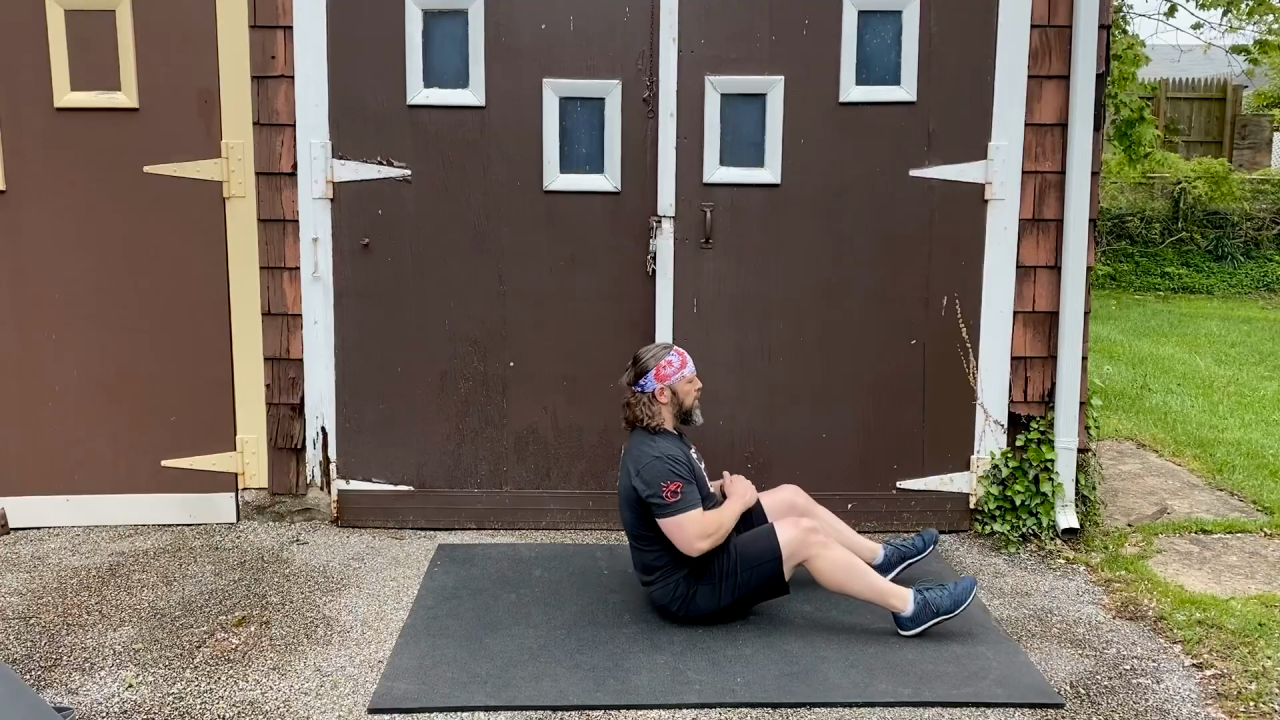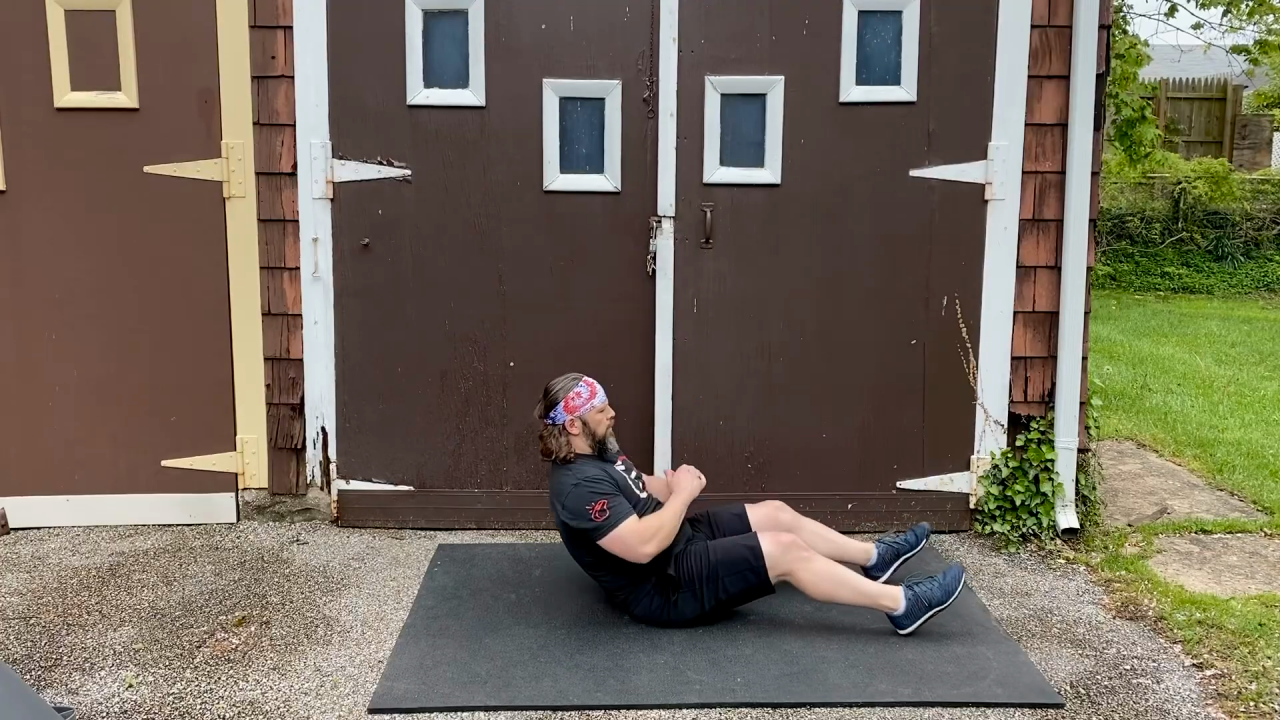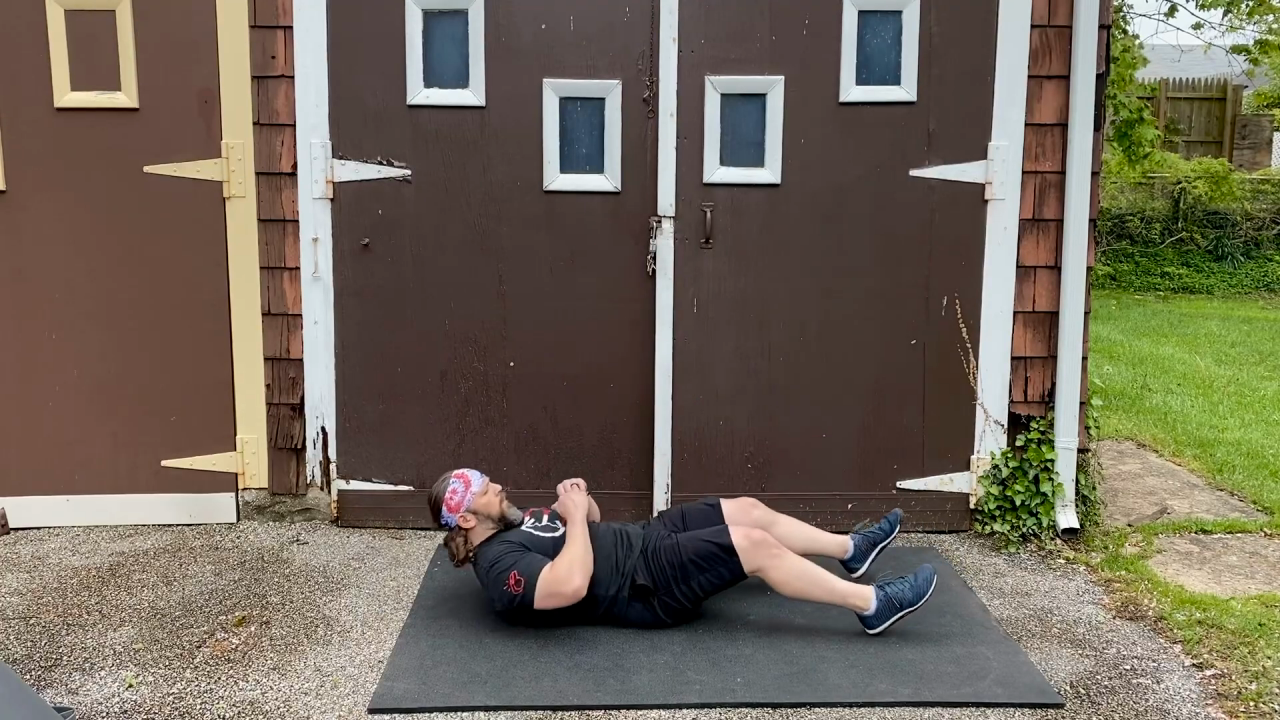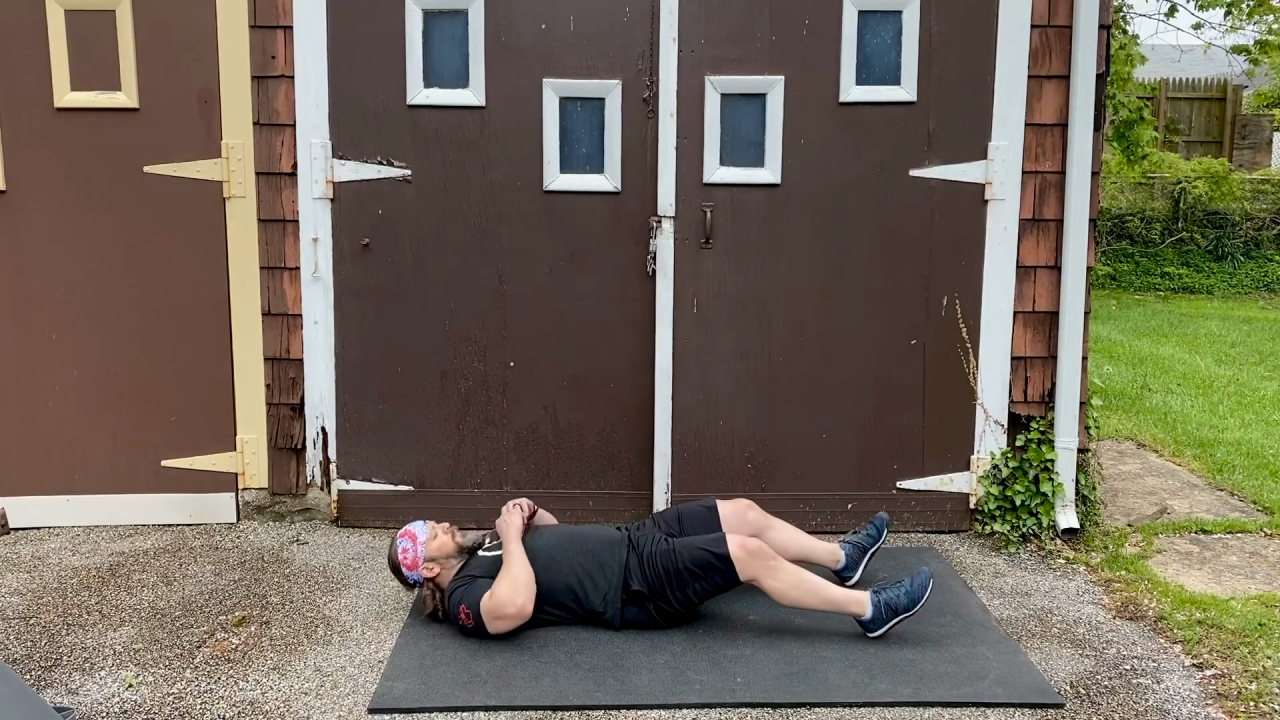
dt=0.5s
person 1, frame 1
left shoulder: (657, 435)
right shoulder: (657, 459)
right elbow: (696, 541)
left wrist: (720, 490)
right wrist: (738, 501)
left hip: (695, 565)
right hip: (687, 588)
left knee: (791, 497)
right knee: (805, 534)
left ankle: (881, 557)
right ankle: (909, 608)
person 1, frame 2
left shoulder: (598, 456)
right shoulder: (579, 487)
left elbow: (643, 490)
right elbow: (644, 546)
left wrist: (675, 482)
right wrist: (684, 494)
left hip: (682, 544)
right hip: (665, 587)
left knee: (777, 512)
right knee: (786, 550)
left ankle: (876, 559)
right ankle: (901, 604)
person 1, frame 3
left shoulder: (509, 523)
right shoulder: (498, 563)
right elbow: (571, 585)
left wrist: (579, 505)
right wrist: (577, 517)
left hip: (643, 542)
right hip: (642, 586)
left knee: (748, 510)
right knee: (753, 543)
left ankle: (849, 551)
right ankle: (871, 605)
person 1, frame 4
left shoulder: (480, 549)
right shoulder: (466, 595)
left elbow: (550, 534)
right elbow: (517, 605)
left wrist: (527, 518)
right wrist: (514, 533)
left hip: (631, 542)
right hip: (633, 588)
left knee: (742, 512)
right knee: (751, 554)
left ankle: (841, 558)
right ankle: (868, 610)
